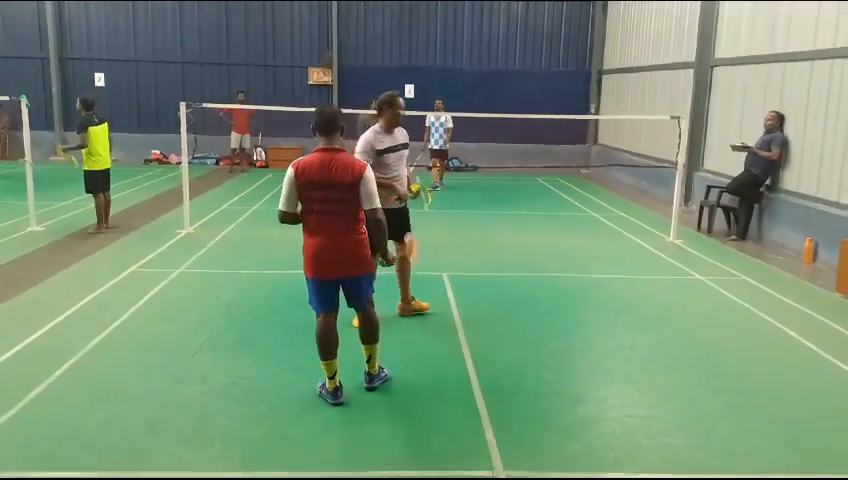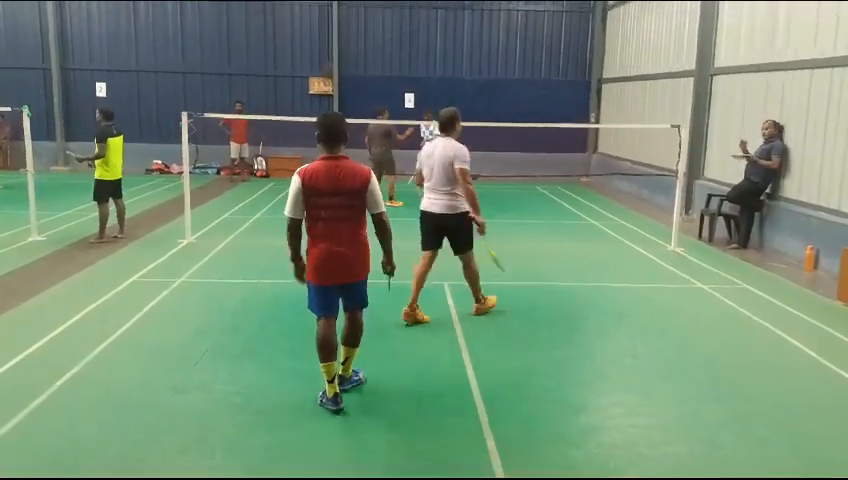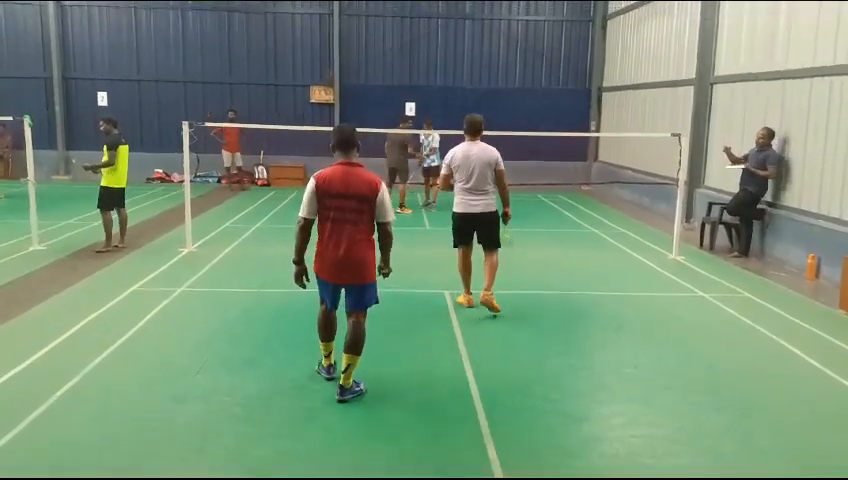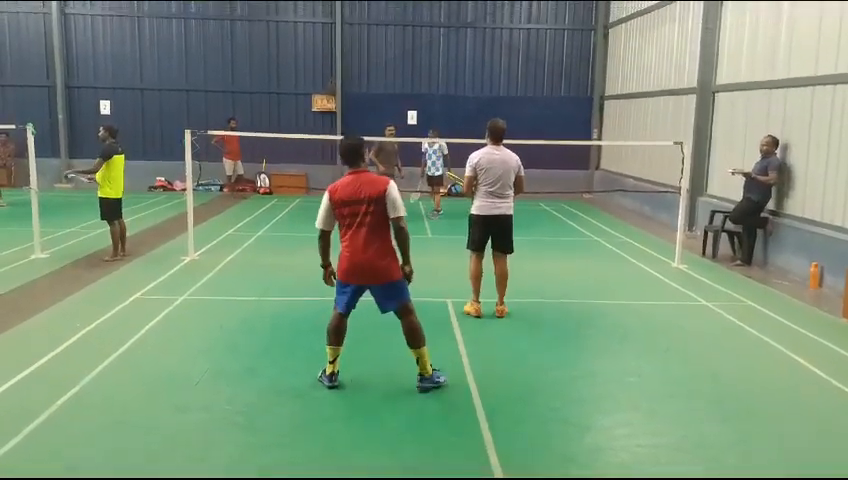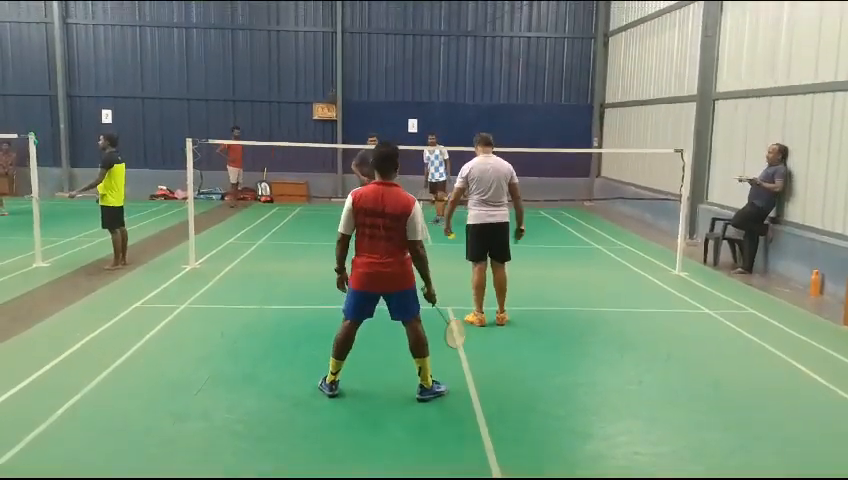
dt=0.7s
person 1, frame 1
left shoulder: (298, 168)
right shoulder: (360, 168)
left elbow: (285, 215)
right elbow: (375, 218)
right wrist: (383, 250)
left hip: (318, 255)
right hip: (355, 254)
left knee: (326, 316)
right knee: (366, 309)
left ankle: (332, 385)
right ankle: (372, 372)
person 1, frame 2
left shoulder: (304, 175)
right shoulder: (364, 175)
left elbow: (293, 224)
right elbow: (381, 221)
left wrist: (297, 259)
right wrist: (388, 256)
left hip: (321, 260)
right hip: (356, 260)
left knee: (326, 321)
right knee: (354, 314)
left ankle: (332, 392)
right ankle: (346, 374)
person 1, frame 3
left shoulder: (319, 179)
right shoulder: (375, 183)
left elbow: (304, 225)
right elbow: (385, 229)
left wrist: (299, 262)
right wrist: (385, 260)
left hip: (327, 261)
right hip: (361, 263)
left knee: (327, 308)
right knee: (356, 318)
left ankle: (327, 364)
right ankle: (346, 384)
person 1, frame 4
left shoulder: (333, 191)
right shoulder: (384, 184)
left elbow: (323, 234)
right elbow: (400, 227)
left wrist: (326, 265)
right wrist: (406, 261)
left hip: (349, 266)
right hip: (383, 265)
left knee: (340, 314)
right knee: (407, 314)
left ankle: (330, 372)
right ankle: (426, 374)
person 1, frame 5
left shoulder: (356, 196)
right shoulder: (409, 203)
left elbow: (342, 239)
right elbow: (417, 248)
left wrist: (340, 271)
right wrist: (428, 283)
left hip: (364, 274)
right hip: (399, 276)
left knee: (349, 324)
right knee: (414, 324)
left ankle: (331, 380)
right ankle: (426, 384)
person 2, frame 1
left shoulder: (402, 133)
right shoulder: (369, 139)
left wrist: (408, 185)
right wrist: (394, 189)
left hip: (398, 205)
left knee: (404, 252)
left ankle: (407, 302)
person 2, frame 2
left shoulder: (426, 148)
right shoulder: (458, 150)
left elbow: (420, 180)
right elbow: (466, 185)
right wrist: (477, 214)
left hip: (428, 210)
right hip: (454, 212)
left knee: (427, 258)
right knee: (467, 257)
left ankle: (411, 308)
right ankle: (480, 301)
person 2, frame 3
left shoulder: (453, 153)
right shoulder: (492, 152)
left elbow: (443, 185)
right elbow: (502, 185)
right wrist: (506, 208)
left hip: (461, 210)
right hip: (487, 210)
left knee: (464, 252)
right knee: (491, 252)
left ankle: (467, 295)
right ankle: (487, 292)
person 2, frame 4
left shoulder: (476, 156)
right shoulder: (514, 158)
left elbow: (467, 189)
right elbow: (520, 189)
left hip: (481, 213)
right hip: (505, 214)
left knee: (476, 257)
right knee: (501, 259)
left ankle: (475, 303)
right ankle: (500, 305)
person 2, frame 5
left shoulder: (469, 167)
right shoulder: (506, 166)
left elbow: (454, 198)
right elbow: (517, 199)
left wrist: (447, 222)
right wrist: (520, 224)
left hip: (477, 222)
right hip: (501, 221)
left knee: (479, 267)
right knee: (499, 268)
left ankle: (479, 314)
right ankle: (501, 313)
person 3, frame 1
left shoulder: (83, 122)
right shoulder: (102, 119)
left elbow: (83, 144)
left wrist: (68, 148)
left hip: (93, 165)
right hip: (105, 162)
left knee: (97, 194)
right knee: (105, 192)
left ankle: (100, 226)
right ankle: (106, 222)
person 3, frame 2
left shoulder: (101, 132)
right shoulder: (118, 131)
left elbow: (101, 154)
left wrist: (85, 159)
left hip: (104, 174)
right hip: (117, 172)
left knee: (103, 203)
right knee: (118, 200)
left ankle: (101, 235)
right ankle: (121, 231)
person 3, frame 3
left shoulder: (111, 140)
right shoulder: (122, 139)
left elbow: (111, 161)
left wrist: (92, 166)
right wrist: (100, 169)
left hip: (110, 182)
right hip: (120, 181)
left knee: (105, 210)
right knee: (121, 209)
left ankle: (108, 242)
right ankle: (122, 240)
person 3, frame 4
left shoulder: (107, 148)
right shoulder: (118, 148)
left elbow: (95, 169)
left wrist: (74, 171)
right wrist: (97, 178)
left hip: (108, 192)
right hip: (117, 191)
left knee: (112, 221)
right knee: (119, 219)
left ankle: (115, 253)
right ankle: (123, 249)
person 3, frame 5
left shoulder: (107, 158)
right shoulder: (118, 157)
left elbow: (98, 180)
left wrist: (78, 191)
right wrist: (103, 194)
left hip: (109, 200)
right hip: (117, 199)
left knee: (114, 230)
right knee: (121, 228)
left ankle: (117, 262)
right ankle: (123, 258)
person 4, frame 1
left shoulder: (778, 136)
right shoulder: (766, 135)
left elbow: (774, 155)
left wrist: (755, 151)
right wrist: (750, 149)
left hip: (757, 173)
right hip: (752, 172)
left knee: (731, 187)
right knee: (745, 203)
left ankle: (757, 196)
right ankle: (740, 234)
person 4, frame 2
left shoulder: (778, 145)
right shoulder: (765, 144)
left elbow: (774, 164)
right elbow: (755, 160)
left wrist: (756, 160)
right wrist: (745, 151)
left hip: (757, 181)
right hip: (752, 180)
left knee: (732, 196)
right knee: (746, 210)
left ankle: (759, 205)
right ankle: (741, 242)
person 4, frame 3
left shoulder: (772, 155)
right shoulder: (754, 151)
left elbow: (772, 174)
right elbow: (738, 161)
left wrist: (752, 170)
right wrist: (729, 153)
left hip: (754, 190)
right hip: (746, 188)
left knee: (732, 208)
right knee: (745, 219)
left ankle: (760, 213)
right ankle: (743, 251)
person 4, frame 4
left shoulder: (774, 161)
right shoulder: (763, 159)
left elbow: (772, 180)
left wrist: (753, 176)
right wrist: (744, 173)
left hip: (757, 198)
right hip: (751, 197)
left knee: (734, 217)
right knee: (748, 228)
left ankle: (764, 222)
right ankle: (745, 259)
person 4, frame 5
left shoulder: (780, 169)
right shoulder: (770, 167)
left elbow: (778, 188)
left wrist: (759, 182)
right wrist: (751, 181)
left hip: (761, 205)
right hip: (756, 204)
left knee: (736, 221)
right knee: (750, 236)
left ankle: (764, 229)
right ankle: (746, 267)
